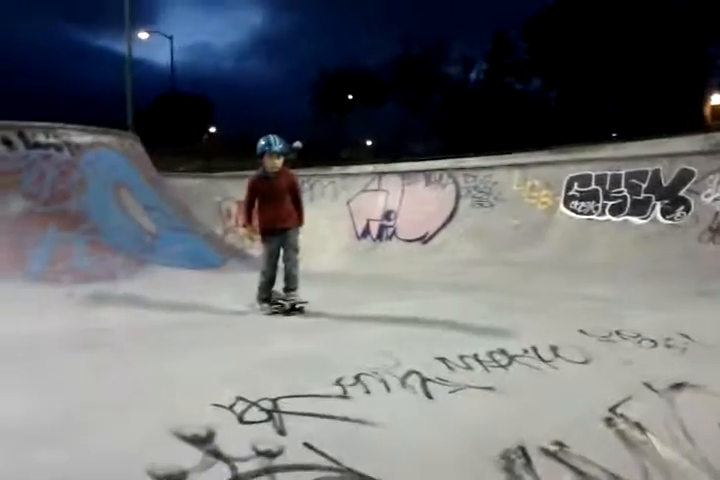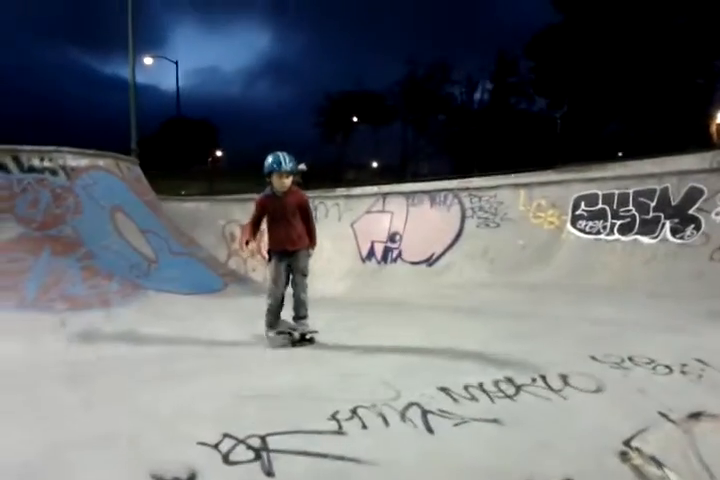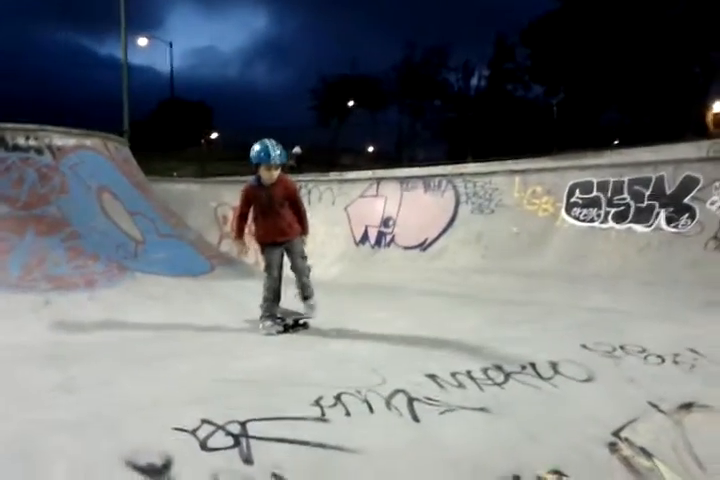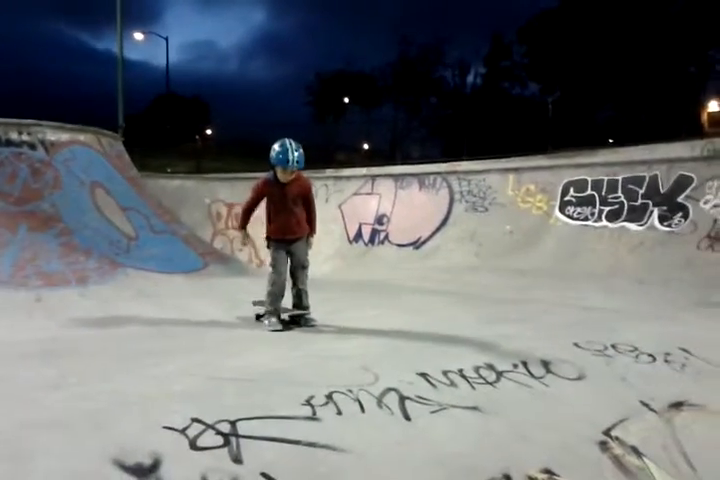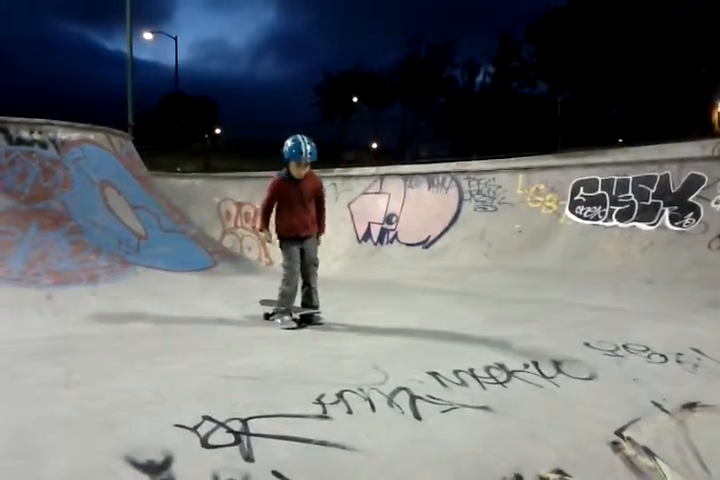
dt=0.5s
person 1, frame 1
left shoulder: (289, 178)
right shoulder: (256, 181)
left elbow: (297, 200)
right elbow: (249, 203)
left wrist: (299, 222)
right wrist: (248, 225)
left hip: (289, 226)
right hip: (268, 229)
left knee: (291, 260)
right knee: (269, 265)
left ankle: (291, 292)
right ankle: (264, 298)
person 1, frame 2
left shoulder: (299, 196)
right shoulder: (264, 200)
left elbow: (309, 220)
right elbow: (255, 221)
left wrist: (311, 243)
right wrist: (251, 240)
left hip: (299, 248)
right hip: (278, 250)
left knee: (300, 286)
right knee: (276, 289)
left ankle: (301, 320)
right ankle: (272, 326)
person 1, frame 3
left shoulder: (287, 185)
right shoulder: (250, 190)
left elbow: (299, 208)
right elbow: (243, 214)
left wrist: (304, 231)
right wrist: (239, 238)
left hip: (292, 235)
right hip: (268, 240)
left knee: (301, 267)
right knee: (272, 277)
left ankle: (307, 298)
right ankle: (268, 317)
person 1, frame 4
left shoulder: (304, 184)
right shoulder: (266, 184)
left elbow: (310, 209)
right elbow: (250, 205)
left wrist: (311, 233)
right wrist: (243, 228)
left hip: (300, 237)
right hip: (277, 238)
left knee: (300, 275)
right knee: (277, 274)
left ankle: (301, 312)
right ankle: (271, 314)
person 1, frame 5
left shoulder: (315, 182)
right shoulder: (279, 183)
left elbow: (320, 207)
right elbow: (267, 206)
left wrist: (320, 231)
right wrist: (264, 228)
left hip: (310, 235)
right hip: (287, 236)
left knee: (310, 273)
right knee: (291, 273)
left ankle: (310, 310)
right ankle: (283, 312)
